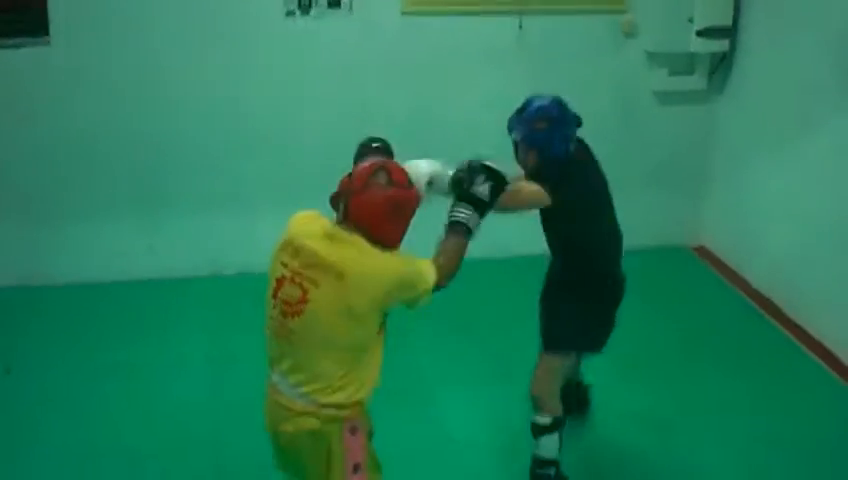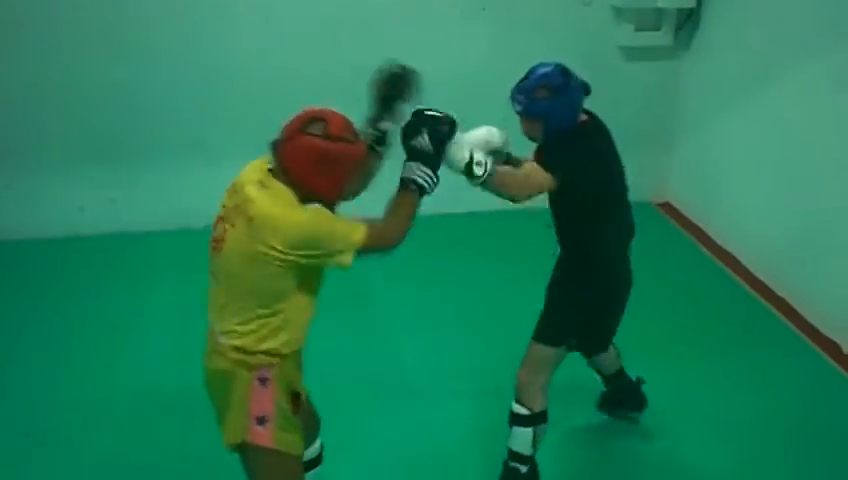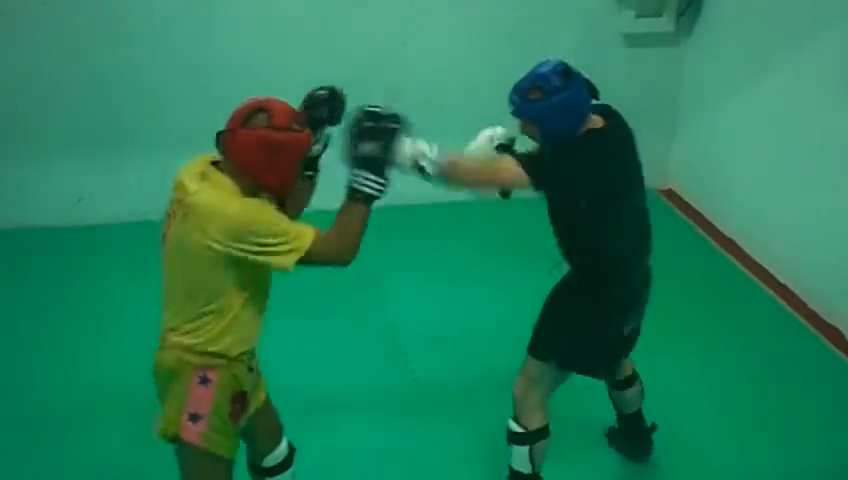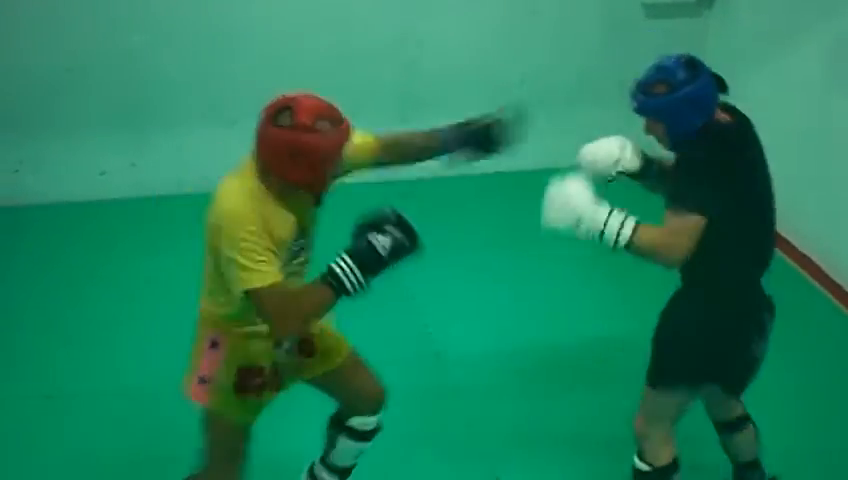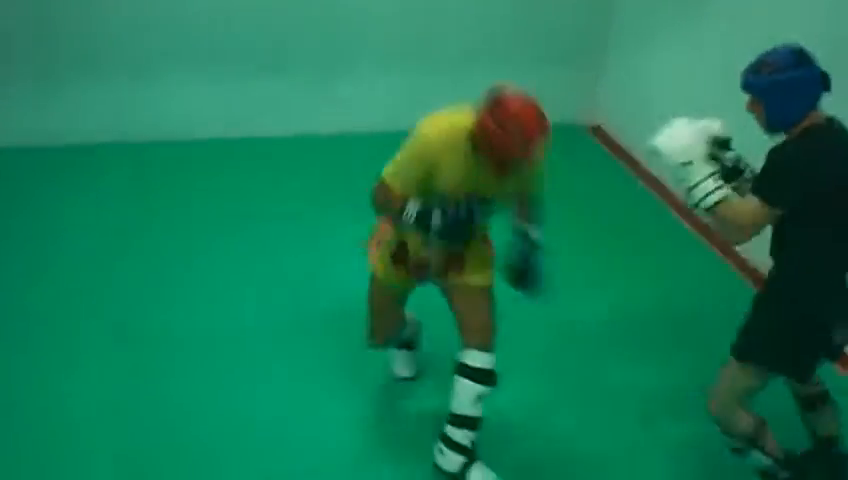
dt=0.7s
person 1, frame 1
left shoulder: (573, 172)
right shoulder: (558, 157)
left elbow: (510, 200)
right elbow: (522, 188)
left hip: (592, 283)
right hip: (573, 268)
left knee: (541, 388)
right knee: (560, 343)
right ankle: (572, 393)
person 1, frame 2
left shoulder: (584, 147)
right shoulder: (569, 130)
left elbow: (518, 187)
right elbow: (530, 172)
left wrist: (463, 155)
right wrist: (496, 154)
left hip: (596, 272)
right hip: (587, 260)
left knee: (531, 377)
right knee: (585, 334)
right ankle: (624, 390)
person 1, frame 3
left shoulder: (582, 157)
right shoulder: (603, 121)
left elbow: (490, 176)
right elbow: (539, 168)
left wrist: (407, 152)
right wrist: (508, 153)
left hip: (599, 287)
right hip: (626, 276)
left knee: (529, 391)
right knee: (612, 356)
right ankle: (635, 433)
person 1, frame 4
left shoulder: (708, 155)
right shoulder: (727, 124)
left elbow: (673, 248)
left wrist: (595, 218)
right wrist: (645, 166)
left hip: (716, 305)
right hip: (739, 297)
left knee: (652, 423)
right knee: (720, 391)
person 1, frame 5
left shoulder: (794, 156)
left elbow: (738, 227)
left wrist: (694, 166)
right wrist: (728, 162)
left hip: (800, 297)
left knee: (723, 404)
right knee: (797, 372)
person 2, frame 1
left shoulder: (300, 227)
right shoulder: (383, 271)
right elbow: (439, 274)
left wrist: (362, 181)
right wrist: (468, 209)
left hip: (281, 405)
right hip: (327, 421)
person 2, frame 2
left shoulder: (261, 175)
right shoulder: (295, 223)
left elbow: (348, 187)
right elbow: (384, 237)
left wrist: (384, 116)
right wrist: (420, 164)
left hip: (257, 350)
right hip: (252, 369)
left knee: (305, 428)
person 2, frame 3
left shoulder: (204, 172)
right shoulder: (236, 215)
left elbow: (282, 212)
right elbow: (339, 251)
left wrist: (313, 141)
right wrist: (367, 172)
left hip: (228, 354)
right hip: (202, 369)
left knee: (268, 438)
person 2, frame 4
left shoulder: (300, 159)
right shoulder: (238, 210)
left elbow: (387, 149)
right elbow: (284, 315)
left wrist: (460, 135)
right wrist: (355, 264)
left hip: (297, 320)
right hip: (239, 338)
left knee: (368, 396)
person 2, frame 5
left shoulder: (524, 148)
right shoulder: (436, 137)
left elbow: (525, 196)
right elbow: (383, 199)
left wrist: (528, 242)
right wrist: (426, 218)
left hip: (464, 242)
right hip: (410, 235)
left knee: (480, 341)
right knee: (382, 334)
right ankle: (403, 332)
